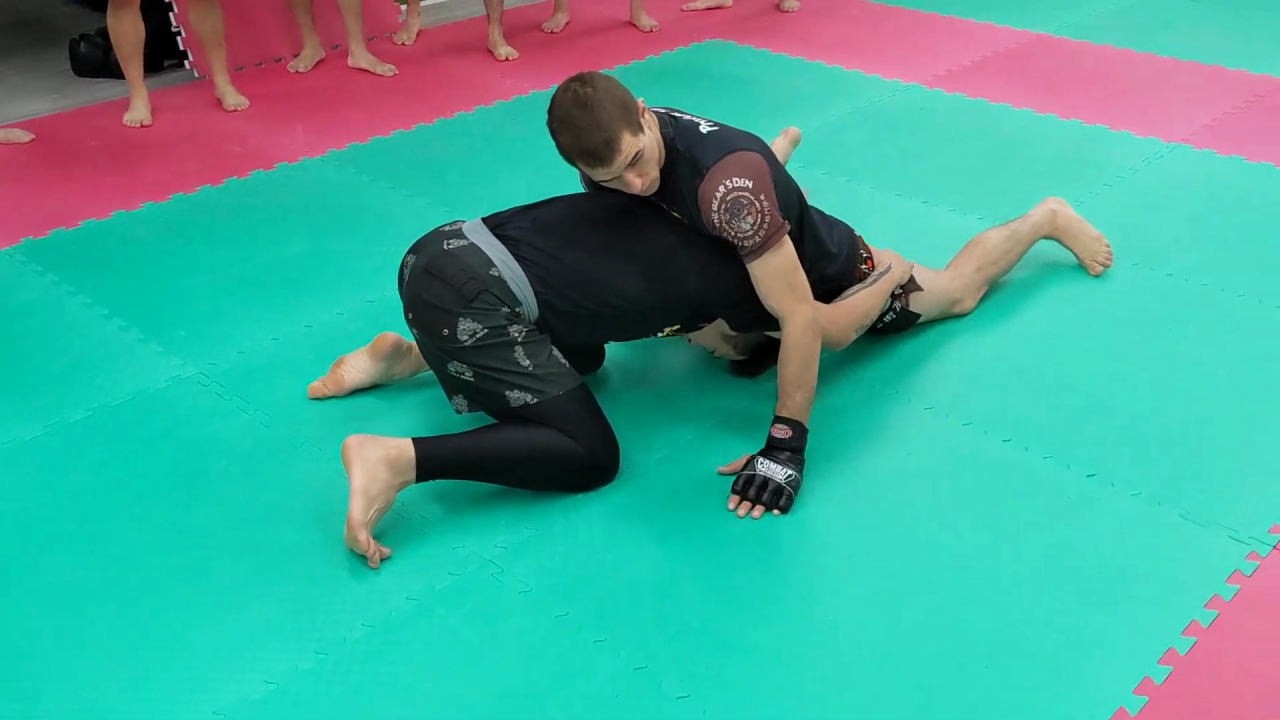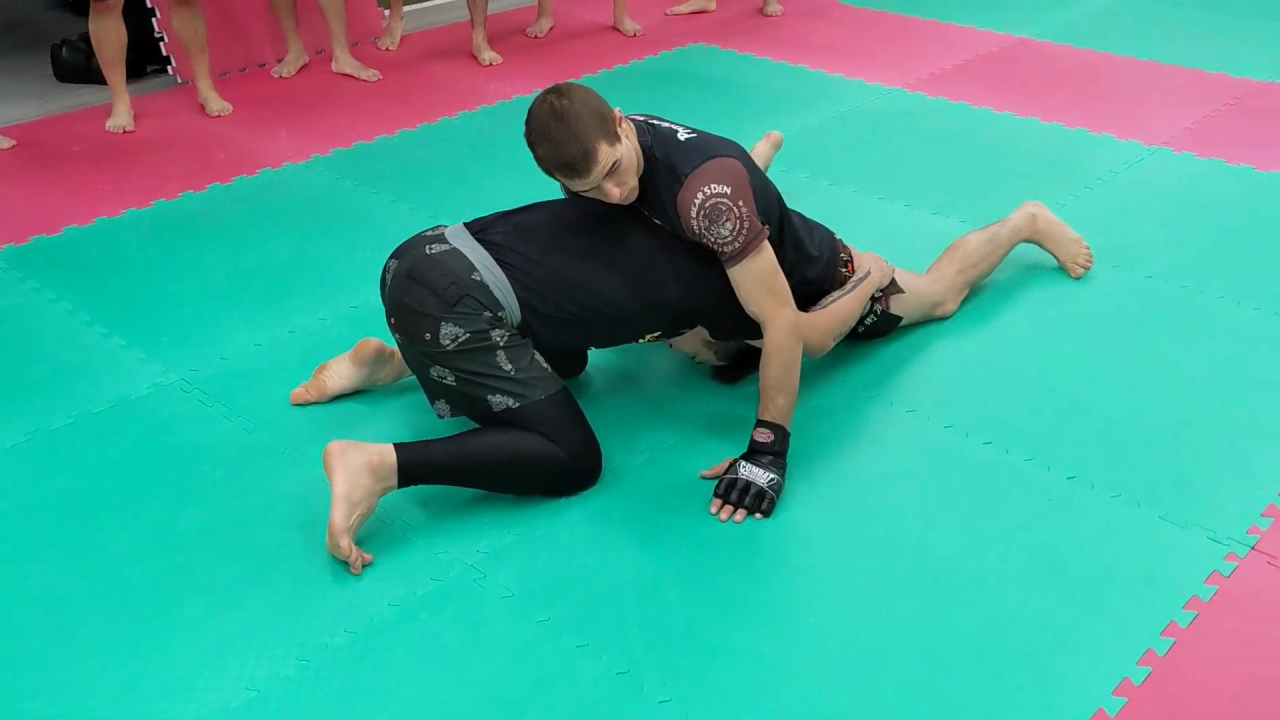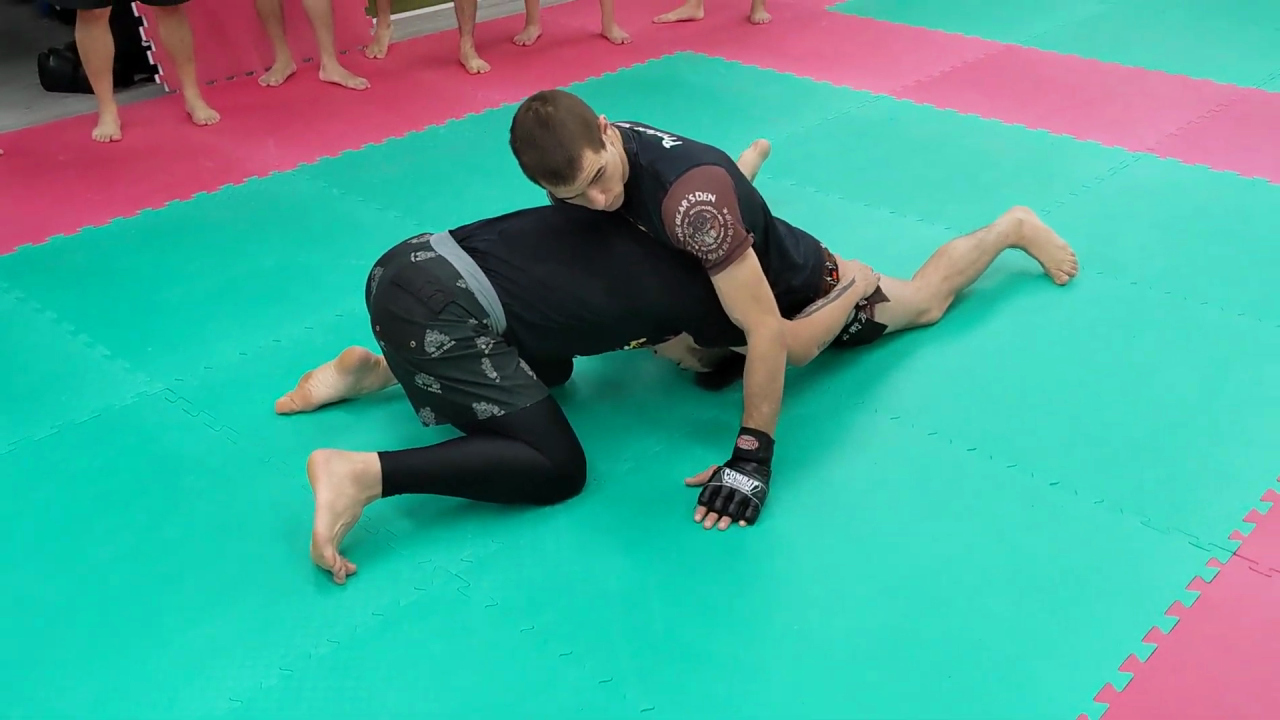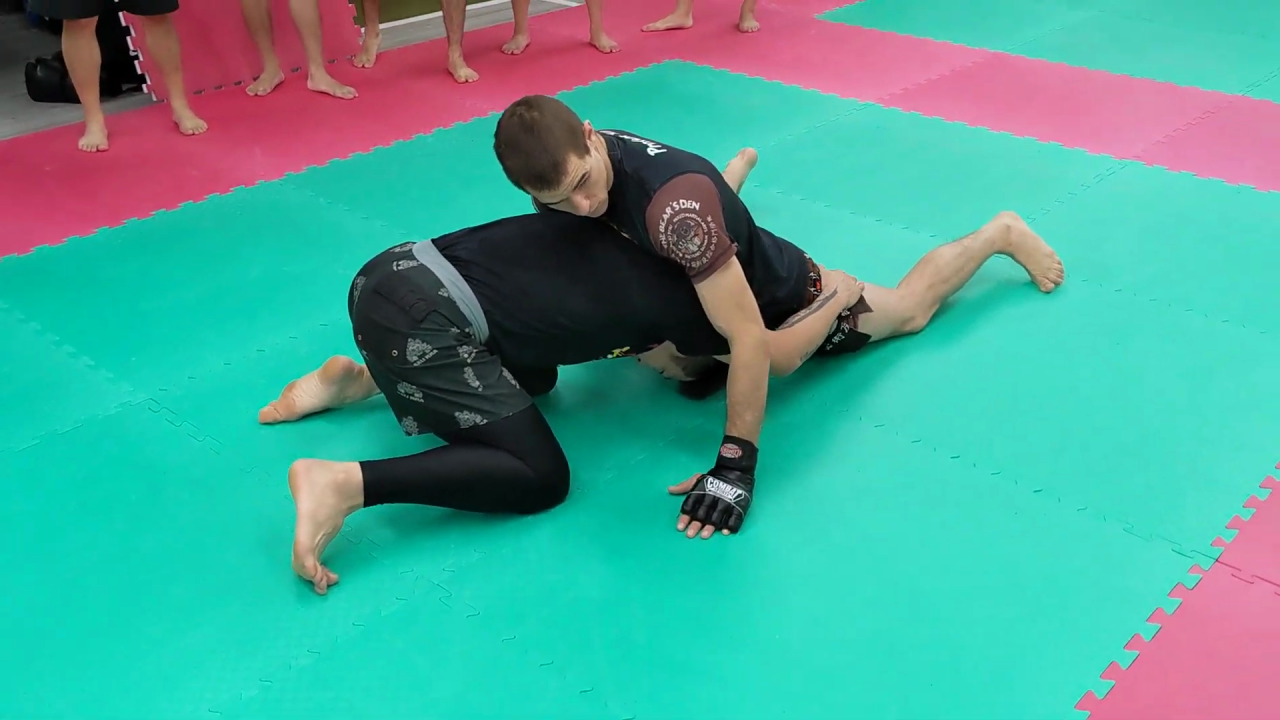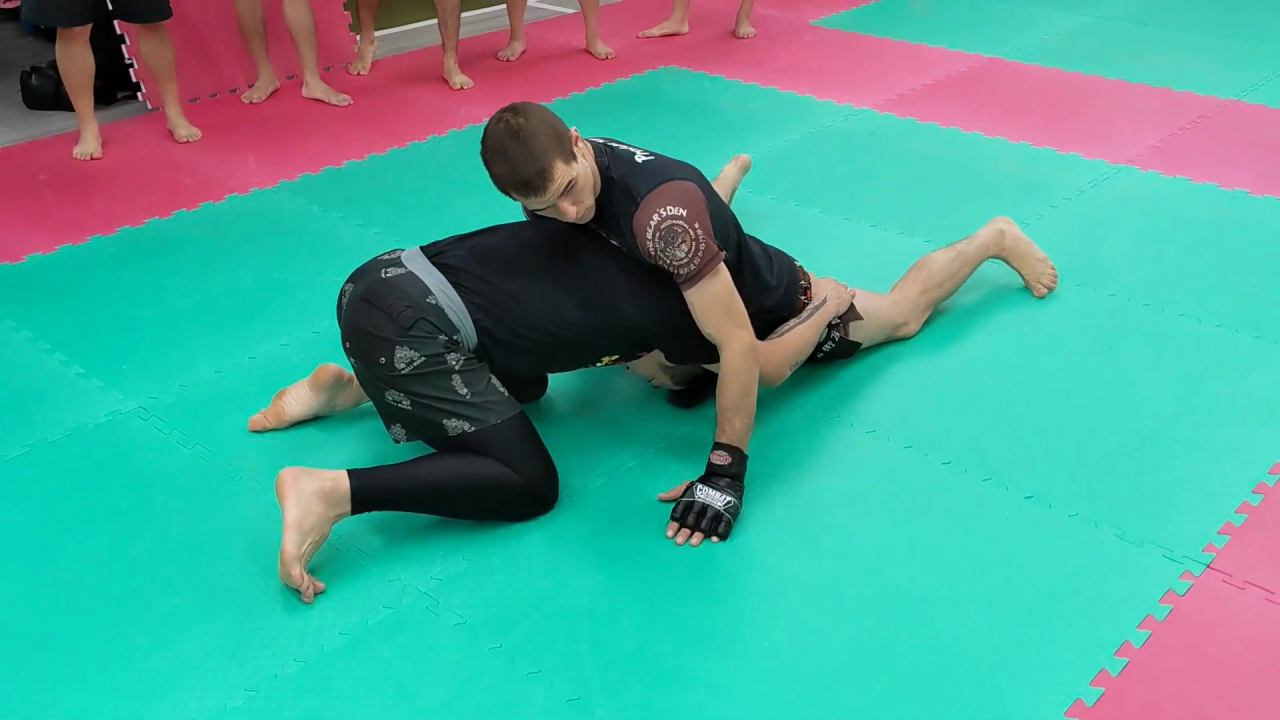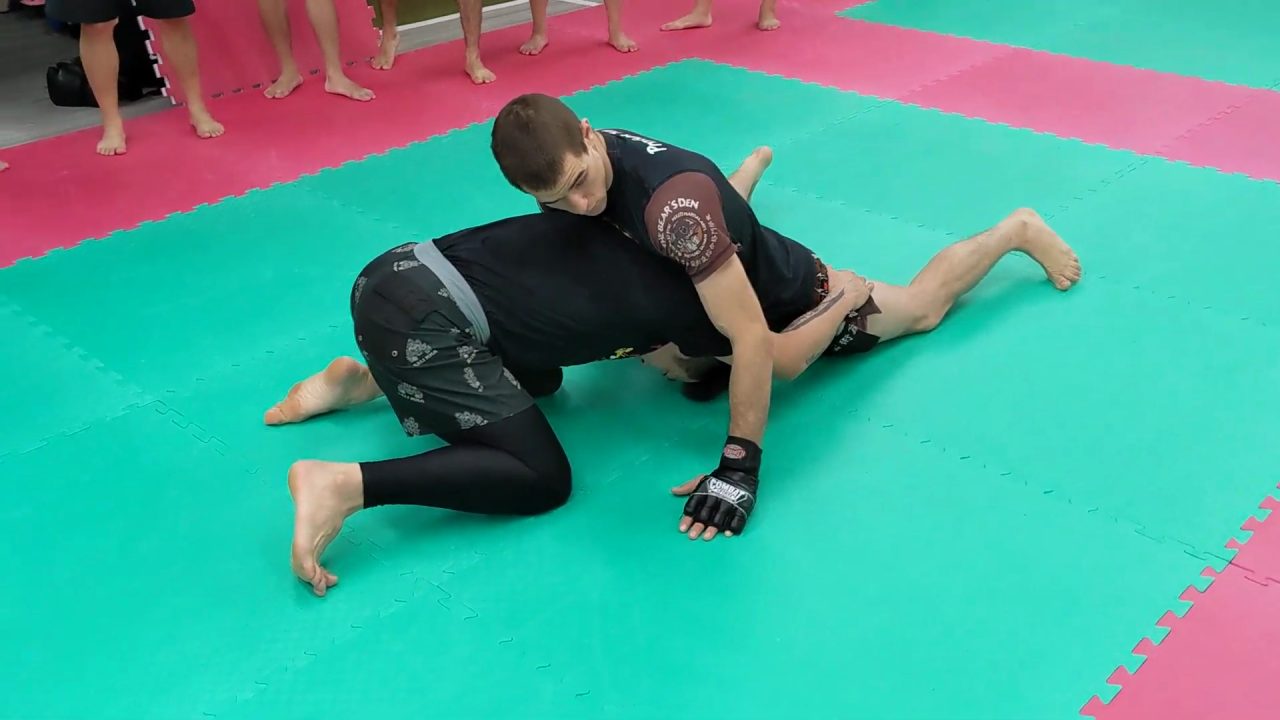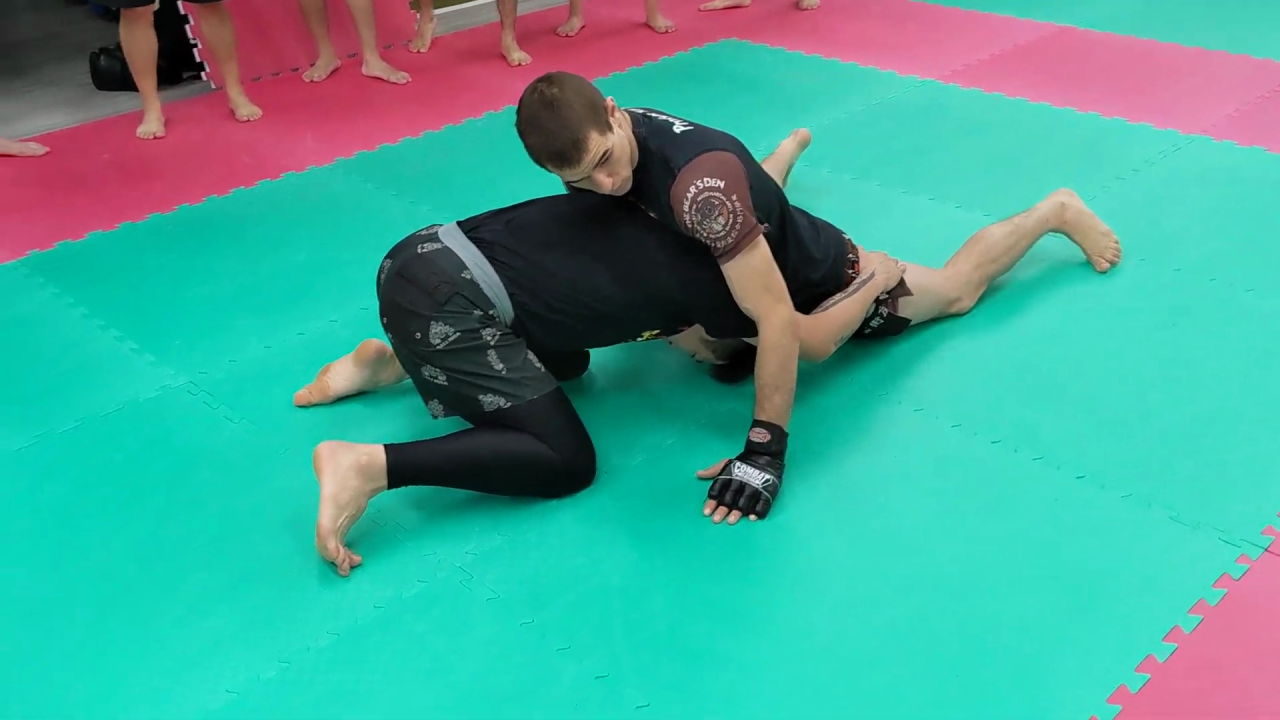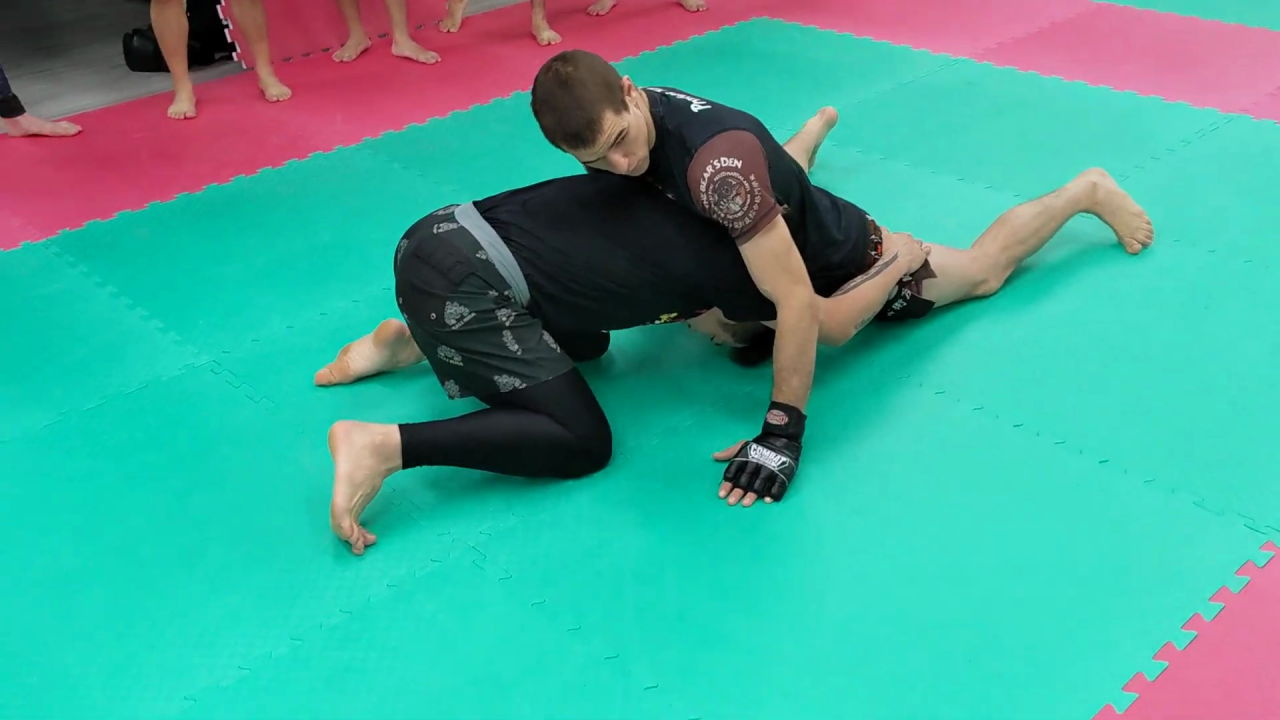
dt=0.2s
person 1, frame 1
left shoulder: (664, 208)
right shoulder: (722, 275)
right elbow: (826, 332)
right wrist: (893, 275)
left hip: (445, 247)
right hip: (473, 299)
left knee: (577, 358)
right knee: (586, 455)
left ankle: (402, 355)
right ankle: (395, 458)
person 1, frame 2
left shoulder: (654, 216)
right shoulder: (704, 282)
right elbow: (807, 337)
right wrist: (871, 278)
left hip: (428, 252)
right hip: (458, 300)
left knee: (562, 363)
right knee: (570, 459)
left ankle: (386, 359)
right ankle: (378, 462)
person 1, frame 3
right shoulder: (708, 296)
right elbow: (797, 344)
right wrist: (849, 289)
left hip: (414, 266)
right hip: (440, 306)
right knee: (548, 451)
left ankle: (366, 370)
right ankle: (358, 471)
person 1, frame 4
left shoulder: (614, 226)
right shoulder: (672, 299)
right elbow: (776, 356)
right wrist: (836, 296)
left hip: (398, 269)
right hip: (427, 317)
left knee: (531, 378)
right knee: (537, 476)
left ankle: (354, 378)
right ankle: (344, 481)
person 1, frame 5
left shoulder: (605, 243)
right shoulder: (658, 306)
right elbow: (765, 364)
right wrist: (829, 306)
left hip: (383, 277)
right hip: (408, 324)
left knee: (523, 385)
right knee: (526, 484)
left ankle: (339, 387)
right ankle: (330, 491)
person 1, frame 6
left shoulder: (616, 233)
right shoulder: (676, 301)
right wrist: (847, 295)
left hip: (401, 269)
right hip: (424, 317)
left knee: (536, 377)
right knee: (538, 478)
left ankle: (360, 379)
right ankle: (344, 483)
person 1, frame 7
left shoulder: (645, 214)
right shoulder: (701, 281)
right elbow: (811, 342)
right wrist: (878, 278)
left hip: (424, 252)
right hip: (449, 299)
left knee: (562, 362)
right knee: (562, 461)
left ankle: (384, 361)
right ankle: (367, 464)
person 1, frame 8
left shoulder: (658, 194)
right shoulder: (718, 263)
right elbow: (829, 325)
right wrist: (900, 261)
left hip: (442, 232)
right hip: (466, 280)
left knee: (584, 342)
right knee: (579, 440)
left ankle: (404, 340)
right ankle: (384, 443)
person 2, frame 1
left shoulder: (726, 183)
right shoulder: (609, 149)
left elbow: (800, 317)
left wrist: (785, 443)
left hip: (826, 269)
right hip: (737, 263)
left knee: (958, 289)
left ankle: (1045, 219)
right ankle: (777, 153)
person 2, frame 2
left shoulder: (706, 190)
right shoulder: (589, 156)
left elbow: (781, 321)
left wrist: (768, 447)
left hip: (809, 274)
right hip: (717, 266)
person 2, frame 3
left shoulder: (691, 197)
right shoulder: (576, 163)
left elbow: (765, 329)
left wrist: (752, 453)
left hip: (793, 281)
right hip: (706, 275)
right ankle: (748, 161)
person 2, frame 4
left shoulder: (674, 204)
right shoulder: (562, 168)
left elbow: (749, 337)
left hip: (779, 293)
right hip: (694, 285)
left knee: (910, 307)
person 2, frame 5
left shoulder: (662, 214)
right shoulder: (550, 178)
left elbow: (738, 344)
left wrist: (725, 469)
left hip: (768, 299)
right hip: (684, 293)
left knee: (904, 311)
left ankle: (994, 238)
right ankle: (728, 176)
person 2, frame 6
left shoulder: (674, 205)
right shoulder: (565, 167)
left elbow: (751, 337)
left wrist: (740, 463)
left hip: (787, 293)
right hip: (703, 285)
left knee: (923, 304)
left ankle: (1017, 230)
right ankle: (752, 168)
person 2, frame 7
left shoulder: (700, 184)
right shoulder: (595, 145)
left elbow: (778, 320)
left wrist: (766, 447)
left hip: (817, 275)
right hip: (749, 255)
left knee: (958, 287)
person 2, frame 8
left shoulder: (718, 164)
right shoulder: (613, 124)
left elbow: (797, 301)
left wrist: (782, 430)
left hip: (837, 254)
right hip: (774, 231)
left knee: (983, 269)
left ankle: (1086, 191)
right ankle: (814, 129)
